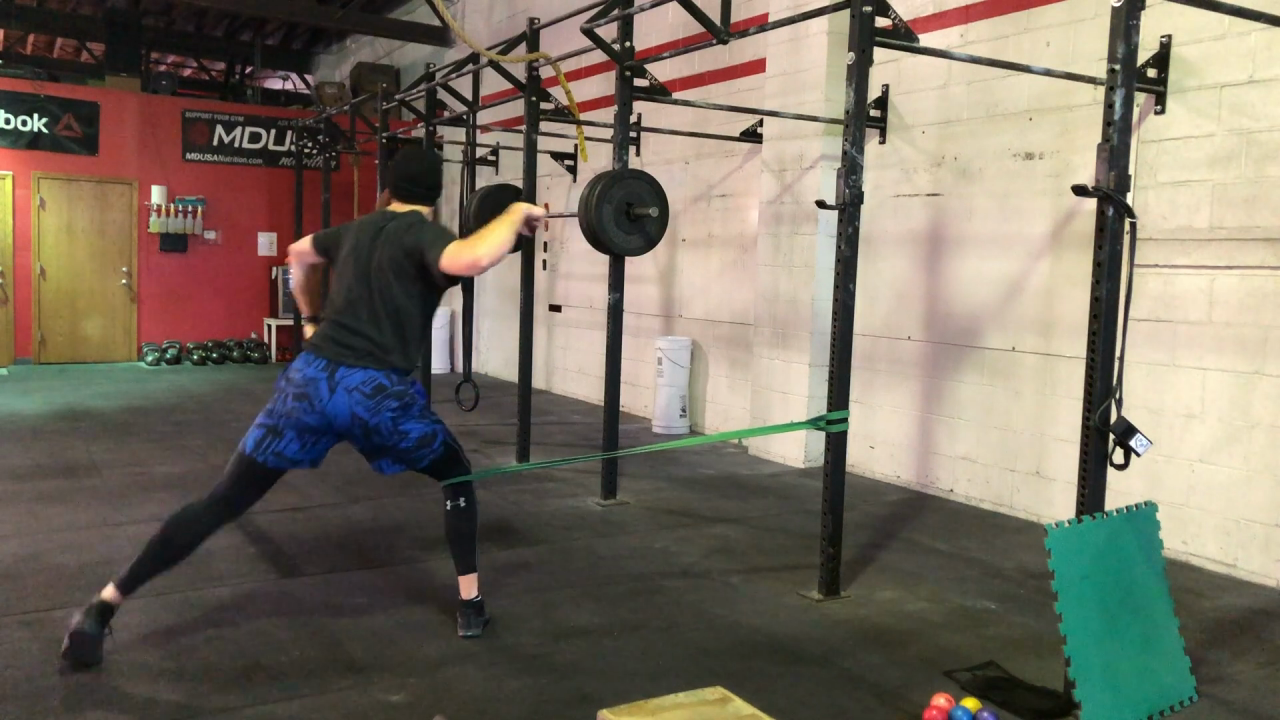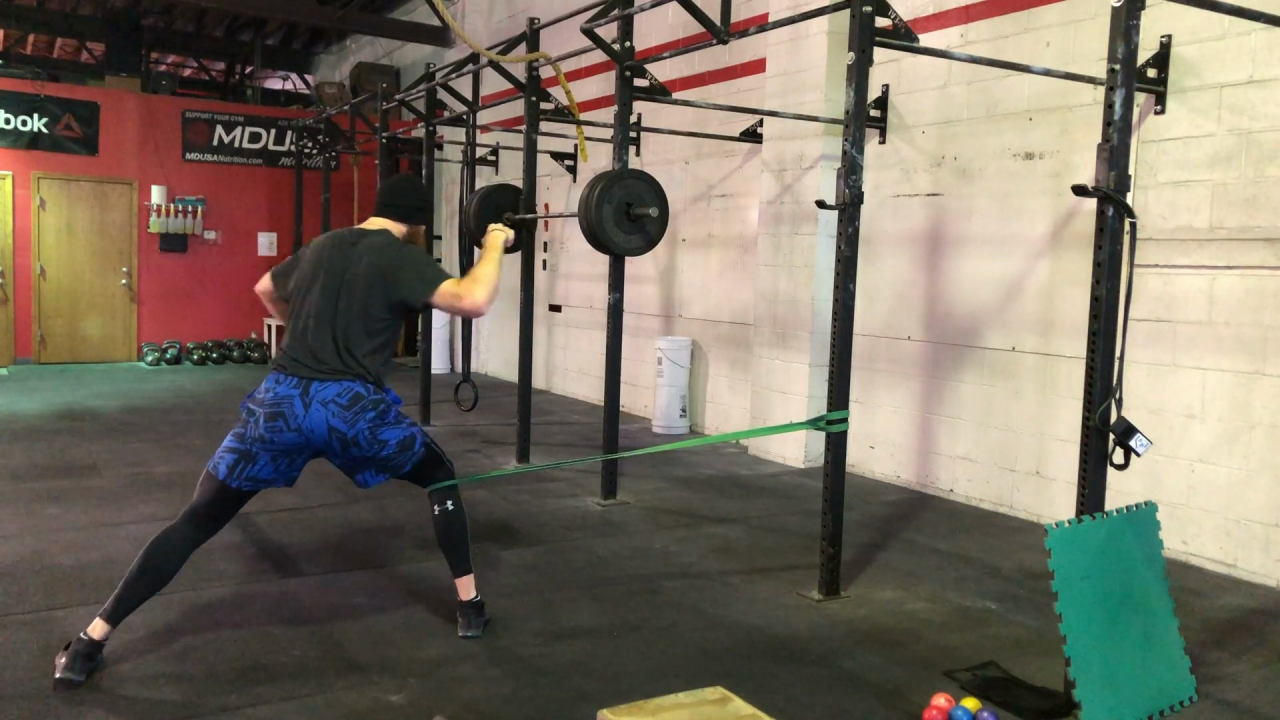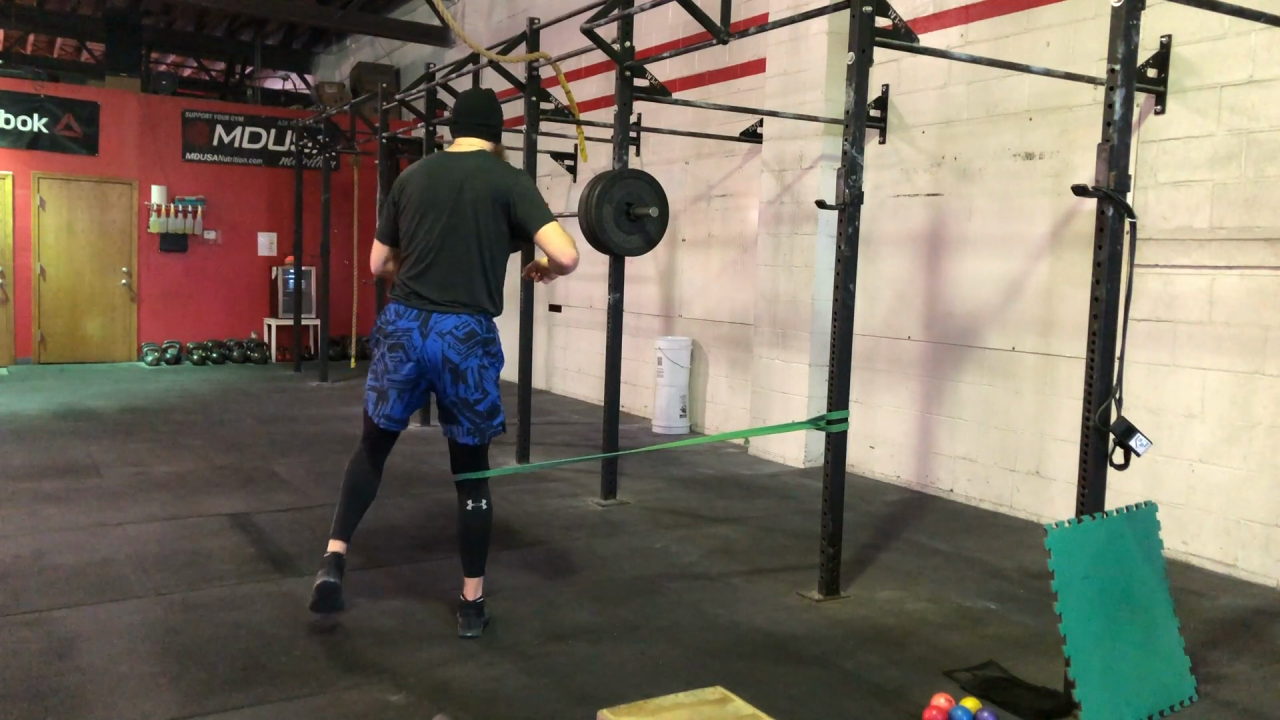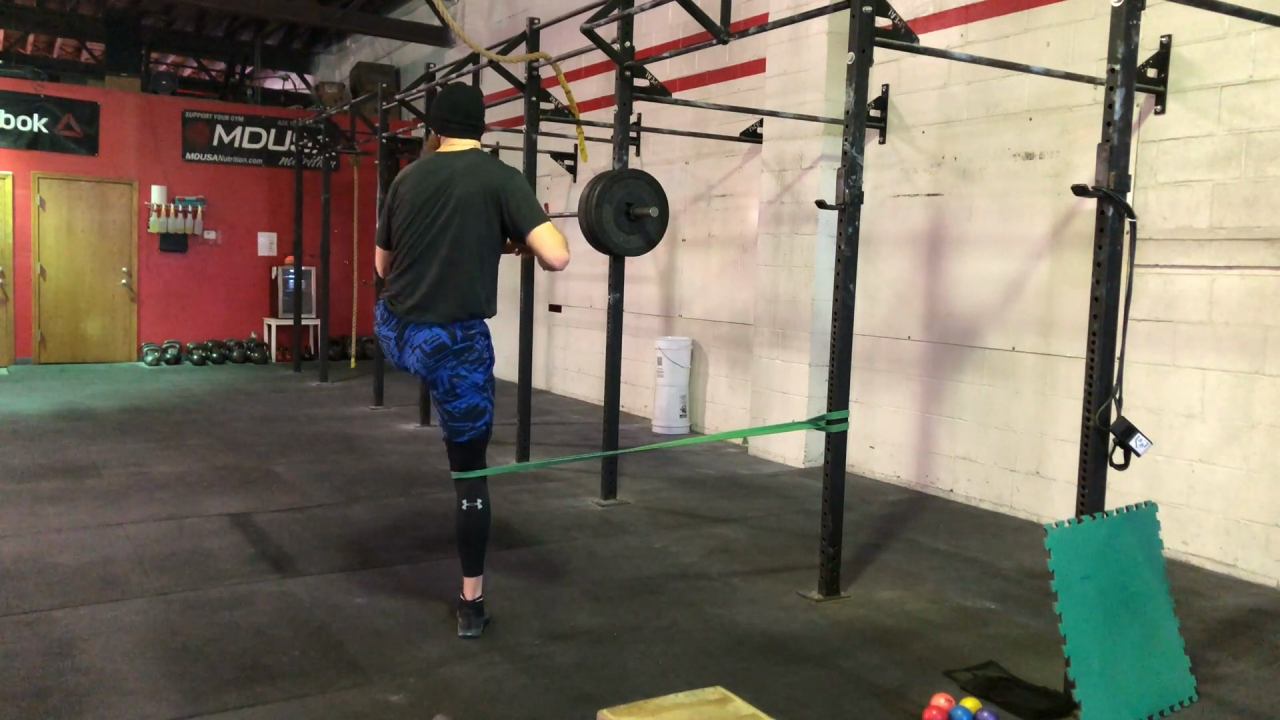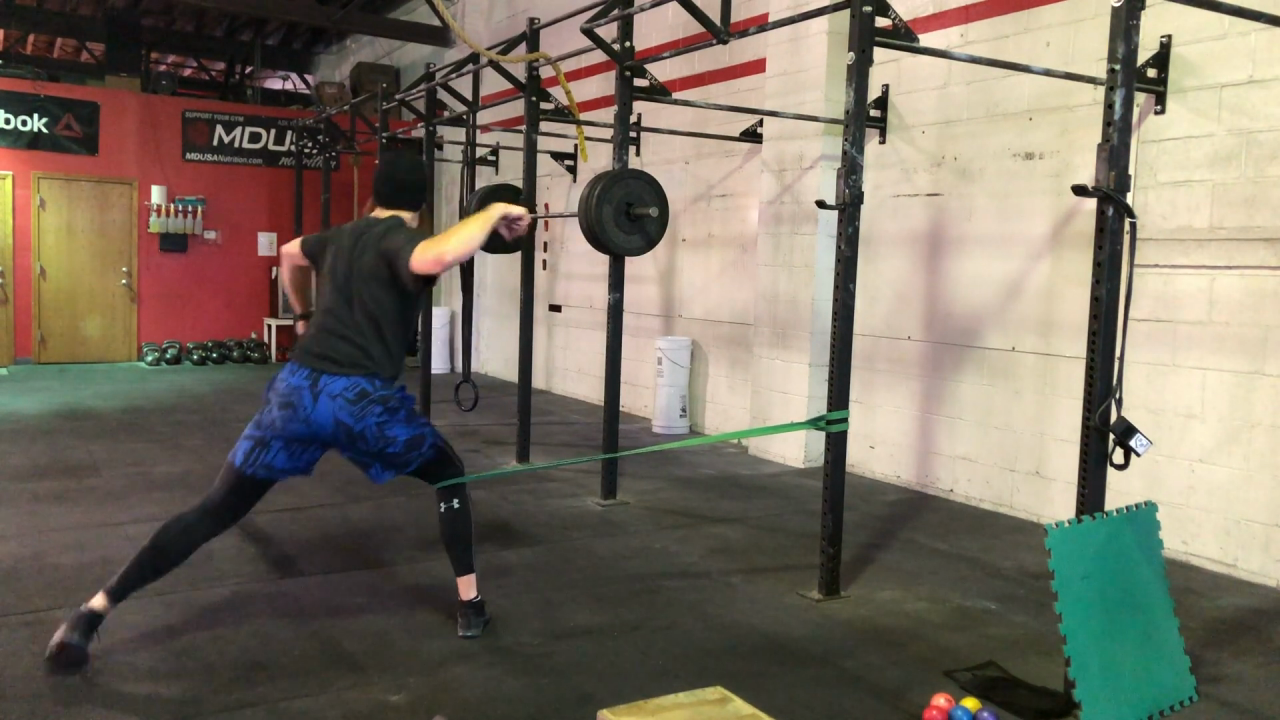
dt=1s
person 1, frame 1
left shoulder: (357, 229)
right shoulder: (425, 235)
left elbow: (298, 255)
right elbow: (471, 260)
right wrist: (517, 215)
left hip: (311, 381)
right hip: (380, 395)
left knee: (220, 502)
right knee: (457, 478)
left ankle: (101, 608)
right ankle: (470, 608)
person 1, frame 2
left shoulder: (322, 247)
right shoulder: (399, 258)
left elbow: (266, 290)
right elbow: (472, 301)
right wrist: (494, 247)
left hip: (280, 398)
right hip: (351, 407)
left knee: (195, 523)
right knee: (440, 477)
left ankle: (88, 643)
right ankle: (470, 607)
person 1, frame 3
left shoulder: (412, 176)
right shoulder: (508, 180)
left elbow: (378, 264)
right elbow: (566, 256)
right wrist: (544, 269)
left hip: (401, 326)
right hip: (466, 336)
left knee: (374, 445)
right knee: (471, 471)
left ankle: (333, 563)
right ankle: (472, 604)
person 1, frame 4
left shoulder: (407, 178)
right shoulder: (500, 178)
right elbow: (556, 257)
right wrist: (517, 243)
left hip: (393, 330)
right hip: (450, 342)
right knee: (470, 471)
right ankle: (471, 603)
person 1, frame 5
left shoulder: (343, 236)
right shoulder: (401, 240)
left elbow: (289, 256)
right elbow: (433, 261)
right wrist: (494, 214)
left hip: (295, 389)
right hip: (359, 400)
left knee: (213, 511)
right knee: (449, 479)
left ankle: (89, 616)
right ankle: (470, 608)
